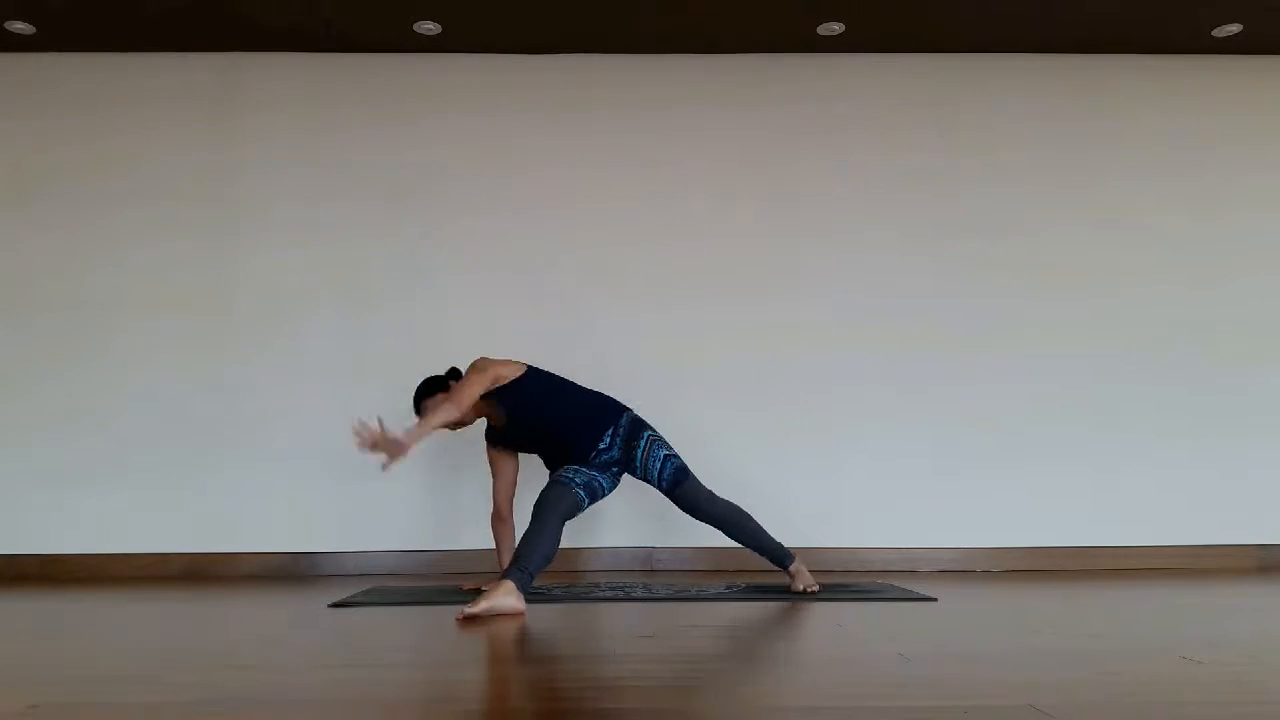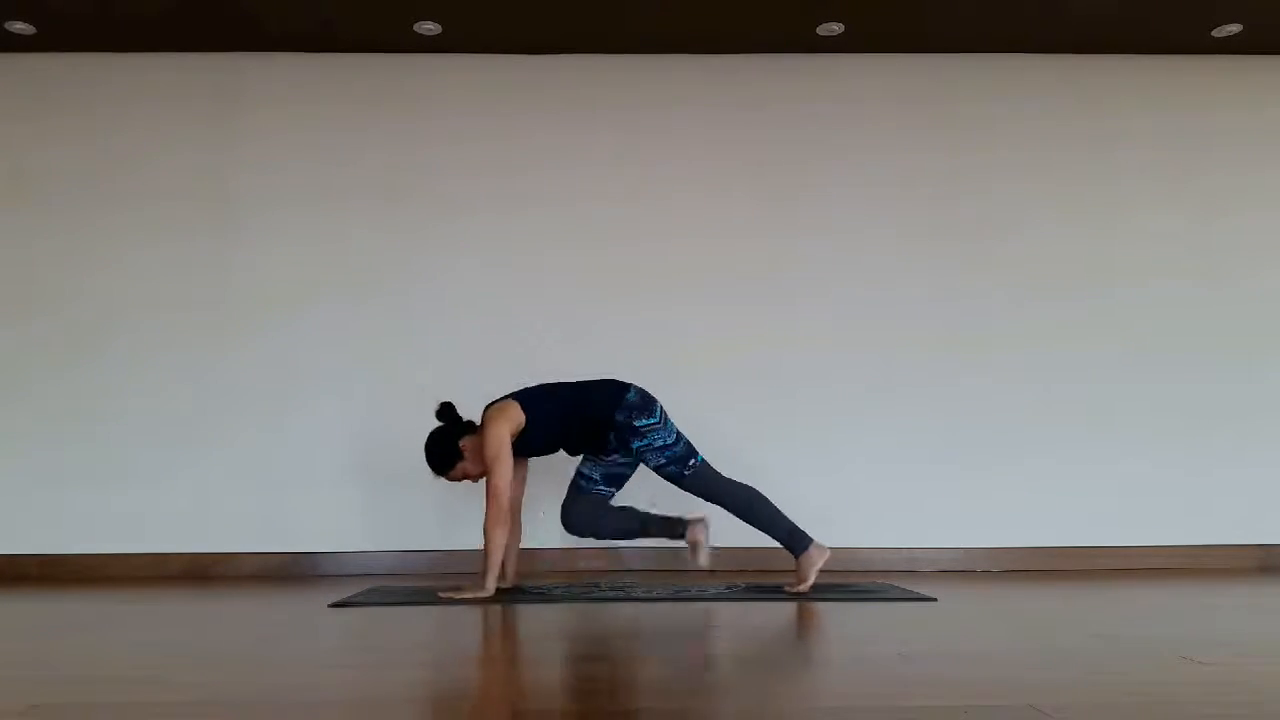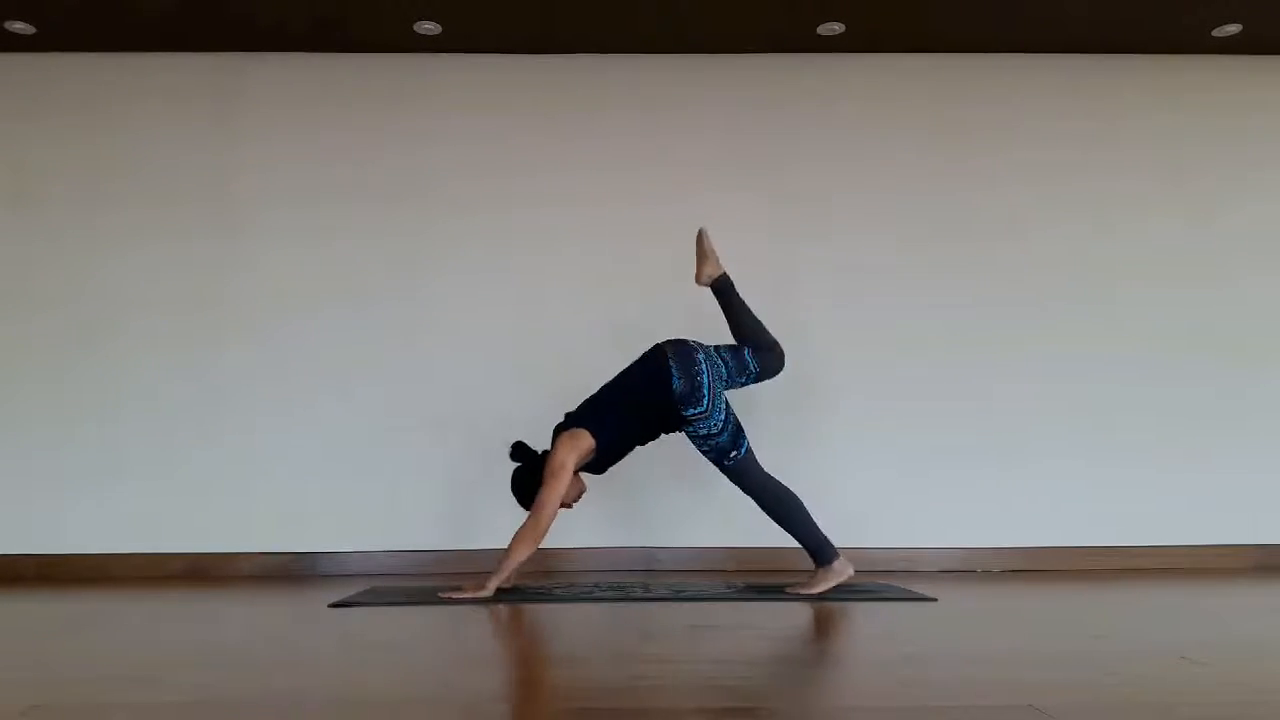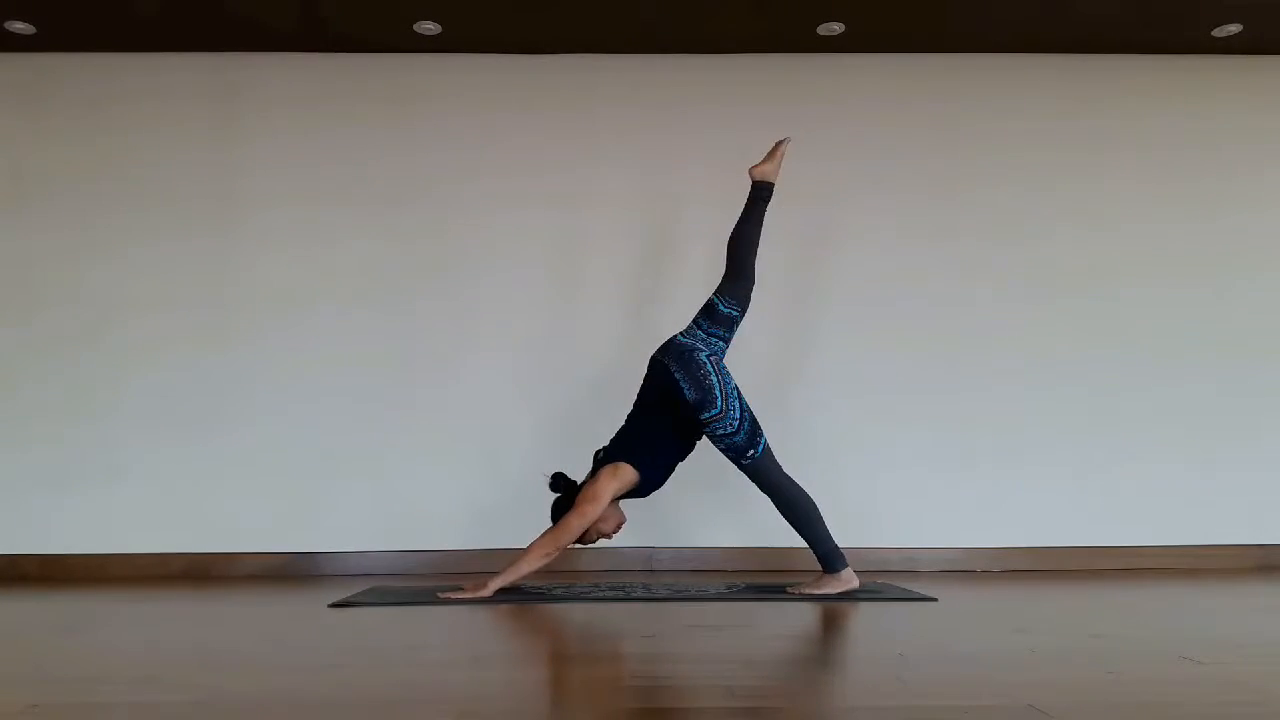
dt=0.3s
person 1, frame 1
left shoulder: (490, 372)
right shoulder: (498, 438)
left elbow: (456, 399)
right elbow: (502, 508)
left wrist: (409, 438)
right wrist: (505, 575)
left hip: (620, 430)
right hip: (582, 464)
left knee: (700, 501)
right knee: (548, 508)
left ankle: (789, 562)
right ankle: (509, 589)
person 1, frame 2
left shoulder: (497, 425)
right shoulder: (508, 443)
left elbow: (499, 510)
right elbow: (511, 513)
left wrist: (488, 583)
right wrist: (506, 573)
left hip: (629, 411)
right hip: (606, 439)
left knee: (710, 484)
right knee: (578, 518)
left ankle: (808, 550)
right ankle: (686, 529)
person 1, frame 3
left shoulder: (565, 452)
right shoulder: (565, 450)
left elbow: (537, 527)
right elbow: (538, 524)
left wrist: (491, 584)
right wrist: (501, 578)
left hip: (686, 384)
right hip: (674, 366)
left knee: (753, 480)
left ankle: (831, 562)
right ankle: (713, 275)
person 1, frame 4
left shoulder: (606, 484)
right shoulder: (605, 482)
left elbow: (555, 541)
right elbow: (554, 542)
left wrist: (490, 585)
right wrist: (496, 582)
left hip: (695, 377)
right hip: (683, 363)
left knee: (770, 478)
right knee: (736, 284)
left ankle: (839, 571)
right ankle: (762, 183)
